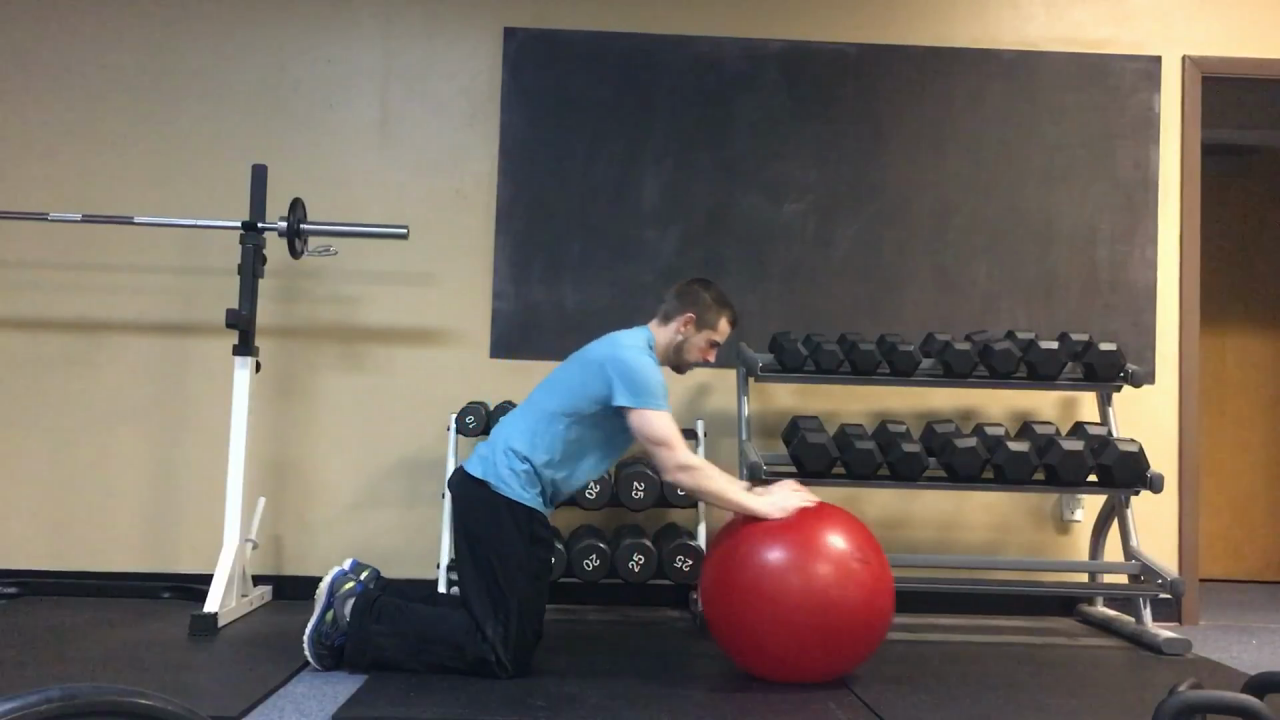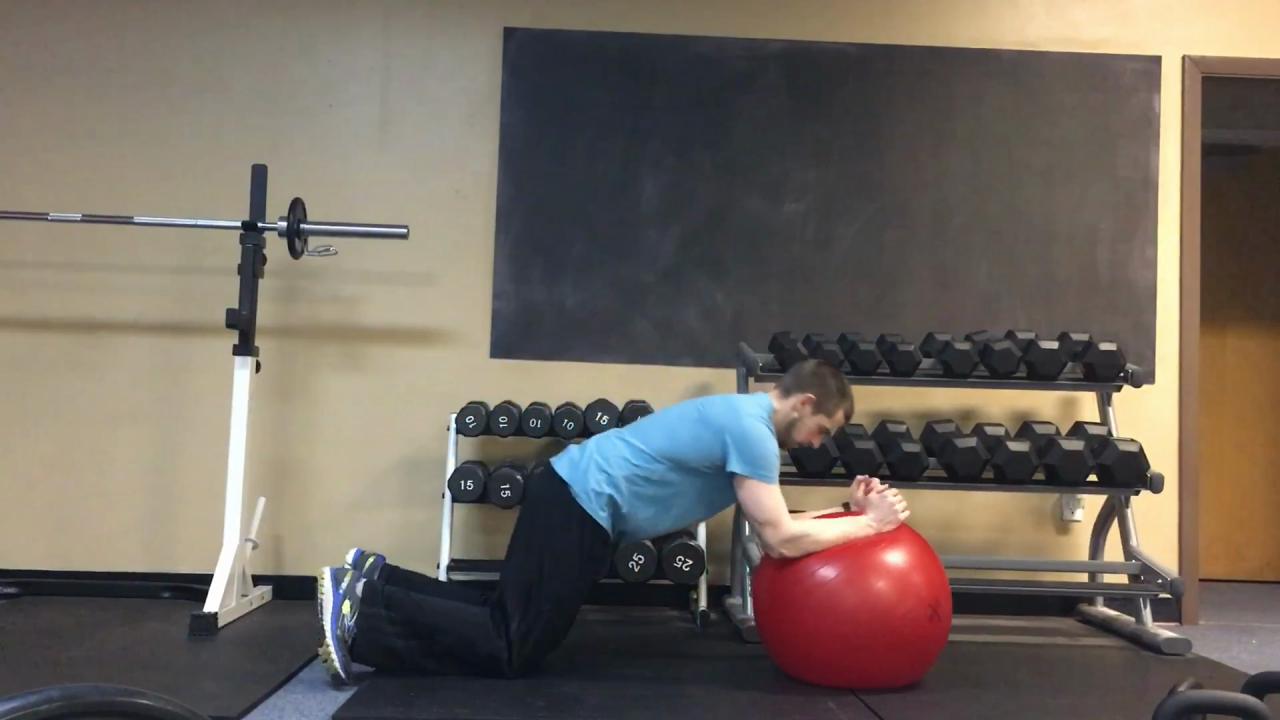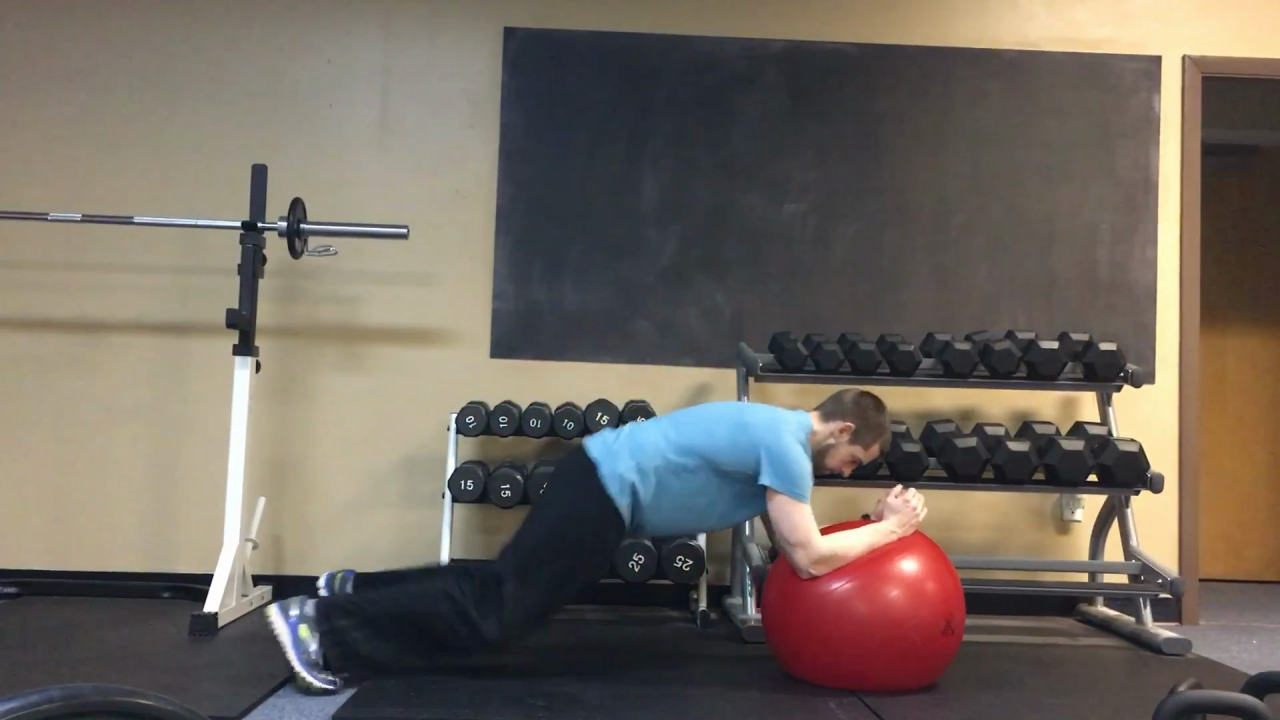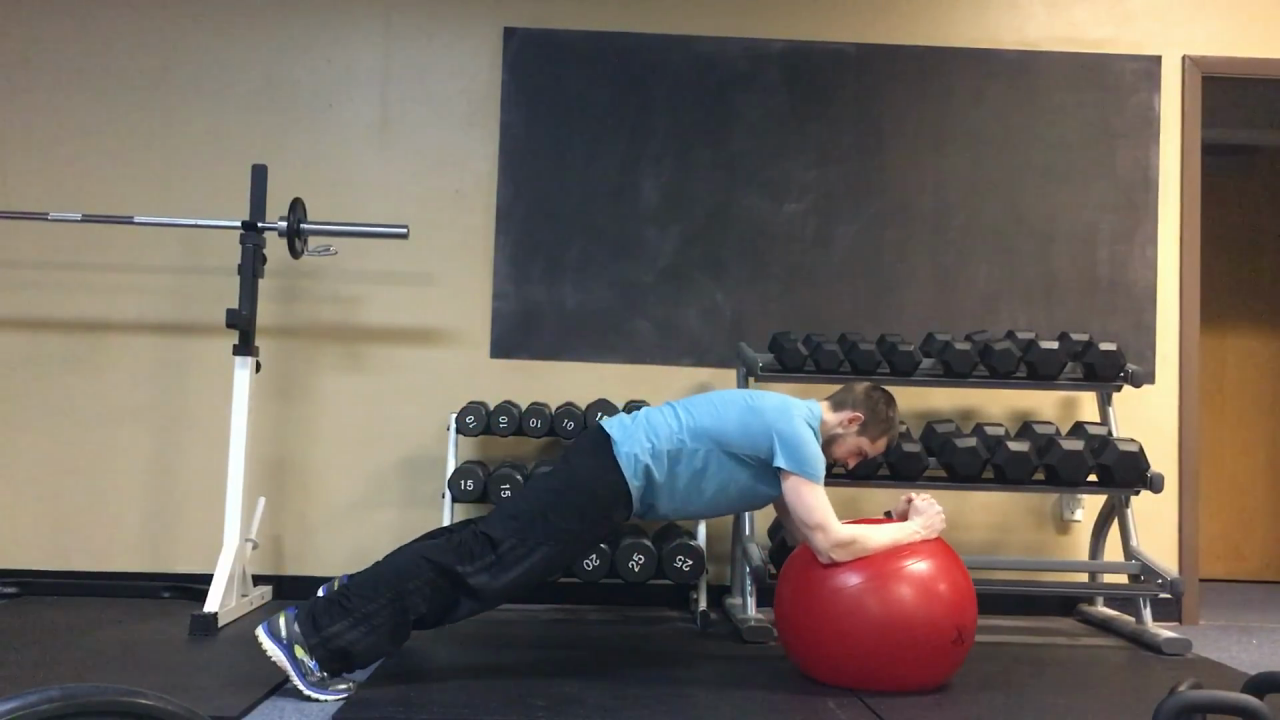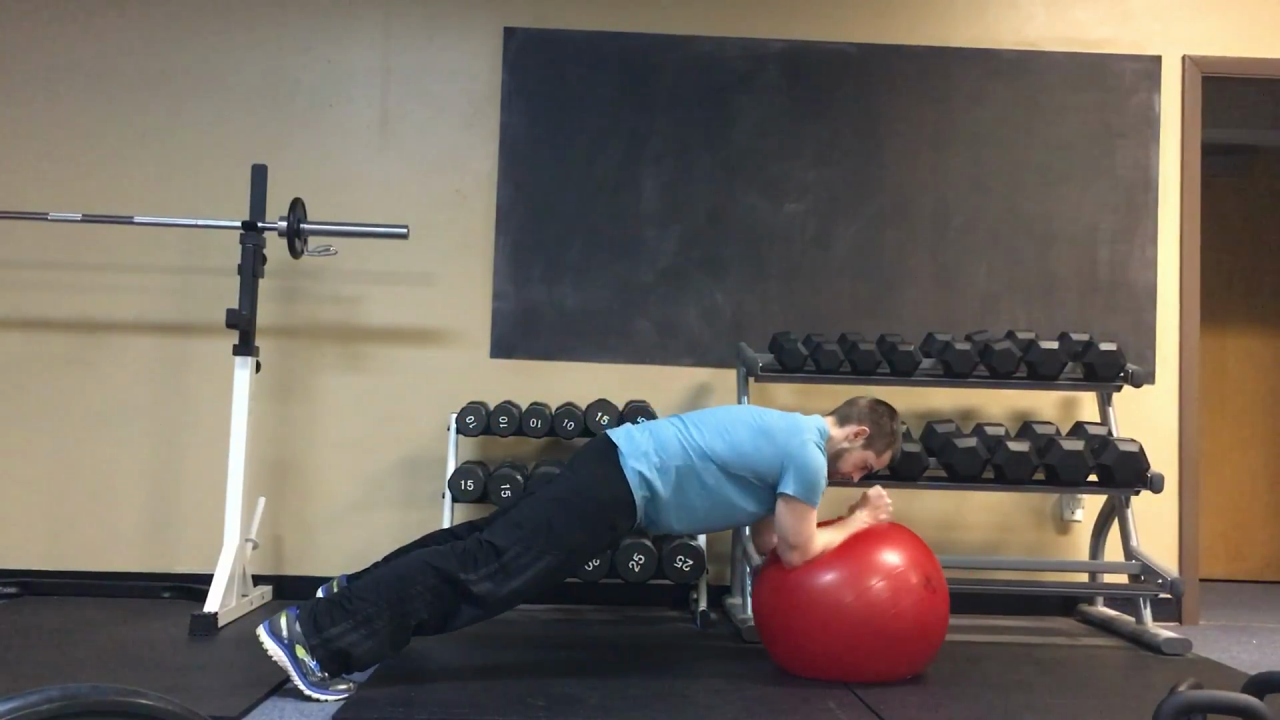
dt=0.7s
person 1, frame 1
left shoulder: (634, 359)
right shoulder: (633, 359)
left elbow: (680, 464)
right elbow: (677, 468)
left wrist: (752, 494)
right wrist: (761, 505)
left hip: (496, 488)
right hip: (504, 492)
left knee: (501, 628)
right knee: (503, 652)
left ankle: (367, 593)
right ankle: (353, 618)
person 1, frame 2
left shoulder: (744, 414)
right shoulder: (751, 428)
left elbow: (774, 525)
right elbow: (780, 539)
left wrist: (848, 510)
right wrist: (869, 524)
left hip: (569, 493)
right hip: (580, 504)
left knee: (509, 623)
right knee: (513, 647)
left ankle: (374, 584)
right ankle: (363, 616)
person 1, frame 3
left shoulder: (780, 433)
right shoulder: (788, 447)
left elbow: (789, 539)
right elbow: (808, 558)
left wrist: (874, 520)
right wrist: (889, 529)
left hip: (601, 475)
right hip: (605, 489)
left knee: (501, 591)
right knee: (496, 611)
left ankle: (347, 597)
right ankle: (321, 622)
person 1, frame 4
left shoulder: (786, 425)
right shoulder: (797, 432)
left elbow: (803, 531)
right elbow: (830, 545)
left wrist: (892, 519)
right wrist: (914, 532)
left hip: (612, 463)
right hip: (615, 472)
left knee: (483, 549)
right knee: (484, 563)
left ankle: (348, 602)
right ankle: (310, 634)
person 1, frame 5
left shoulder: (788, 435)
right shoulder: (807, 455)
left elbow: (770, 540)
right elbow: (798, 554)
left wrist: (845, 520)
right wrist: (859, 522)
left hip: (613, 467)
right hip: (618, 487)
left knee: (484, 548)
right knee: (482, 570)
left ankle: (351, 594)
right ankle: (309, 634)
